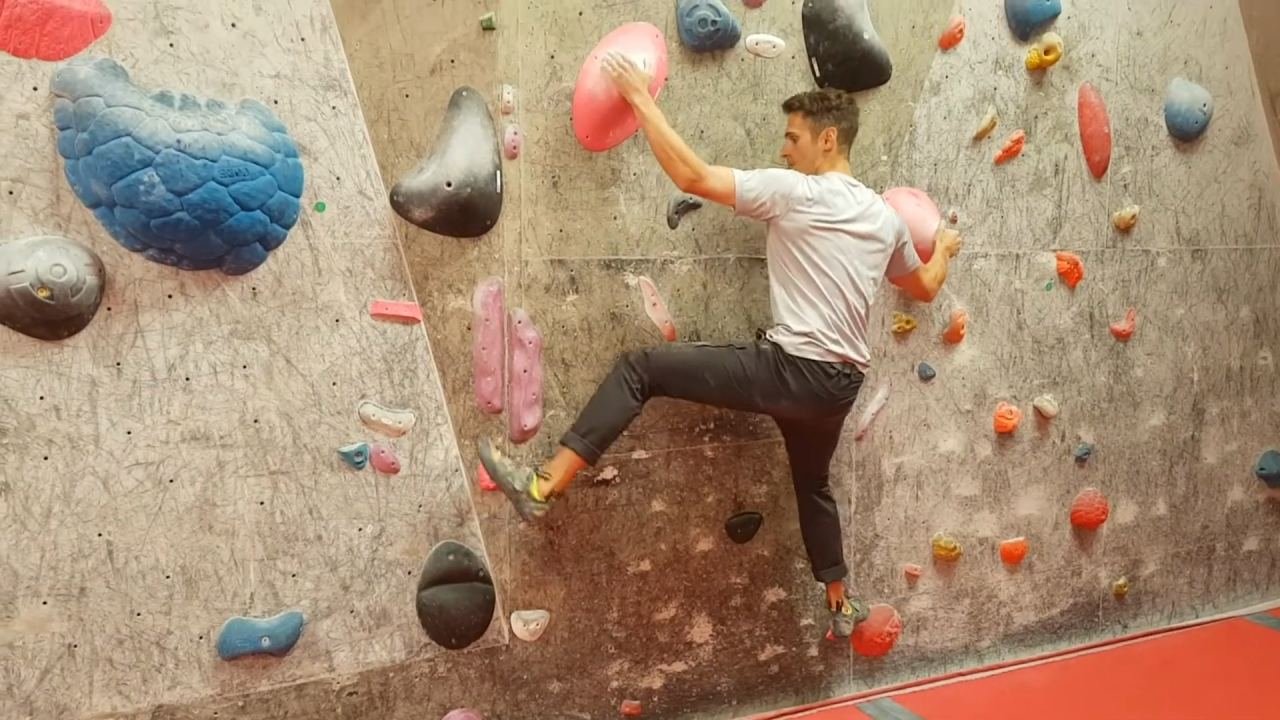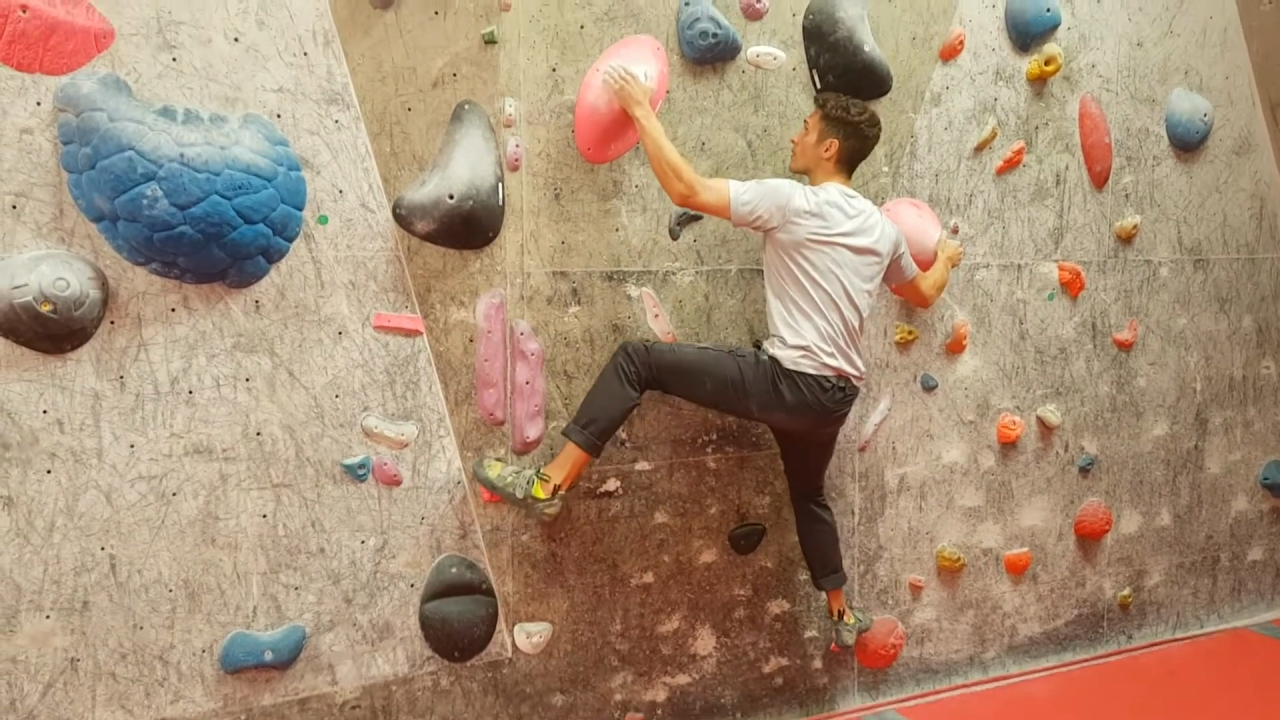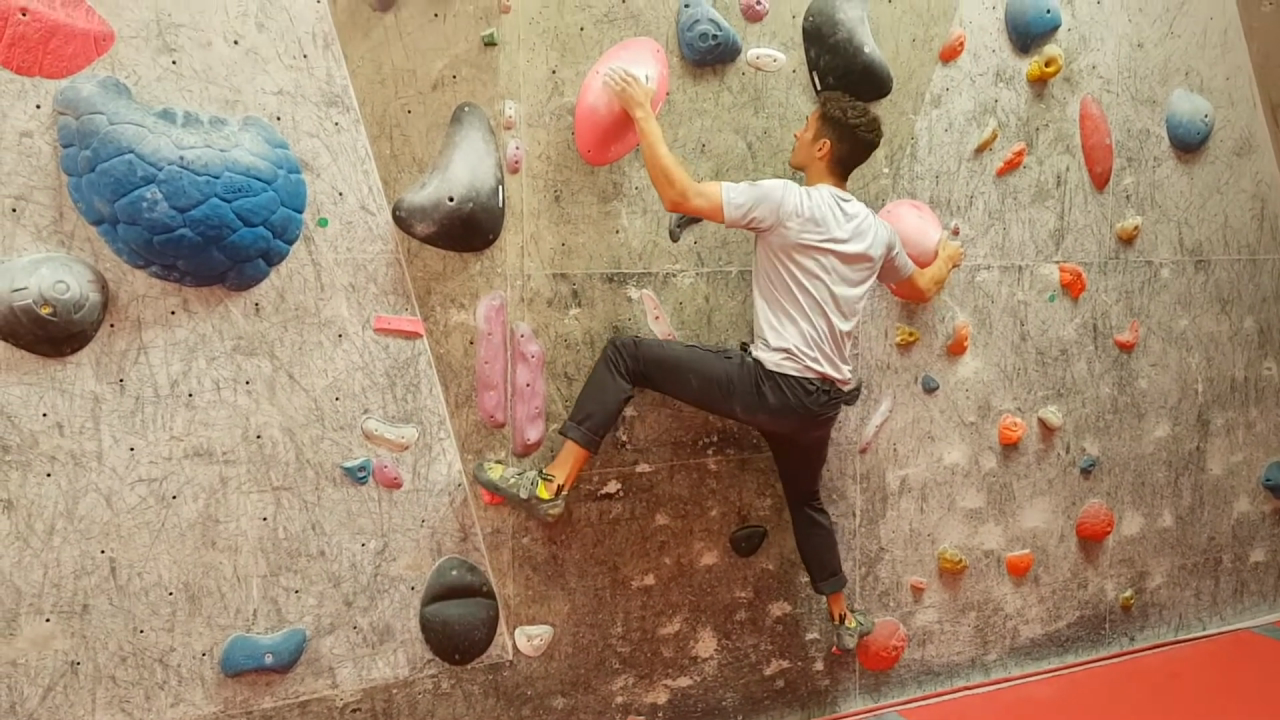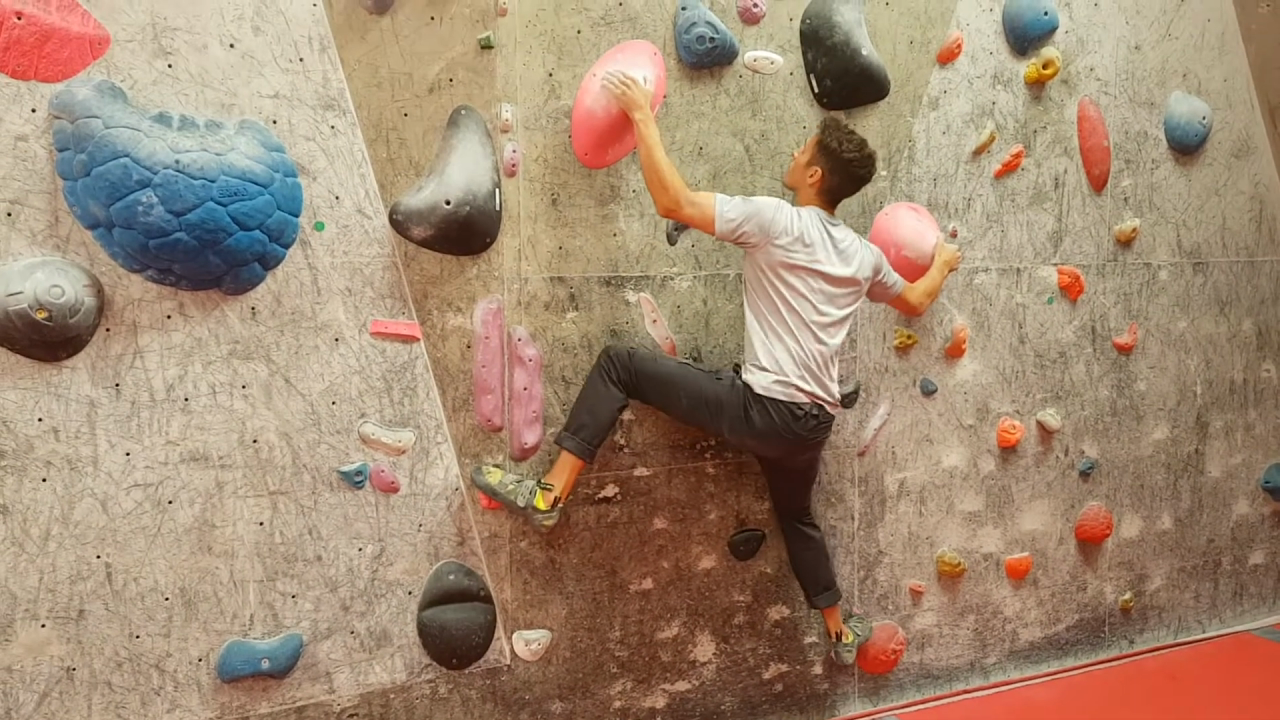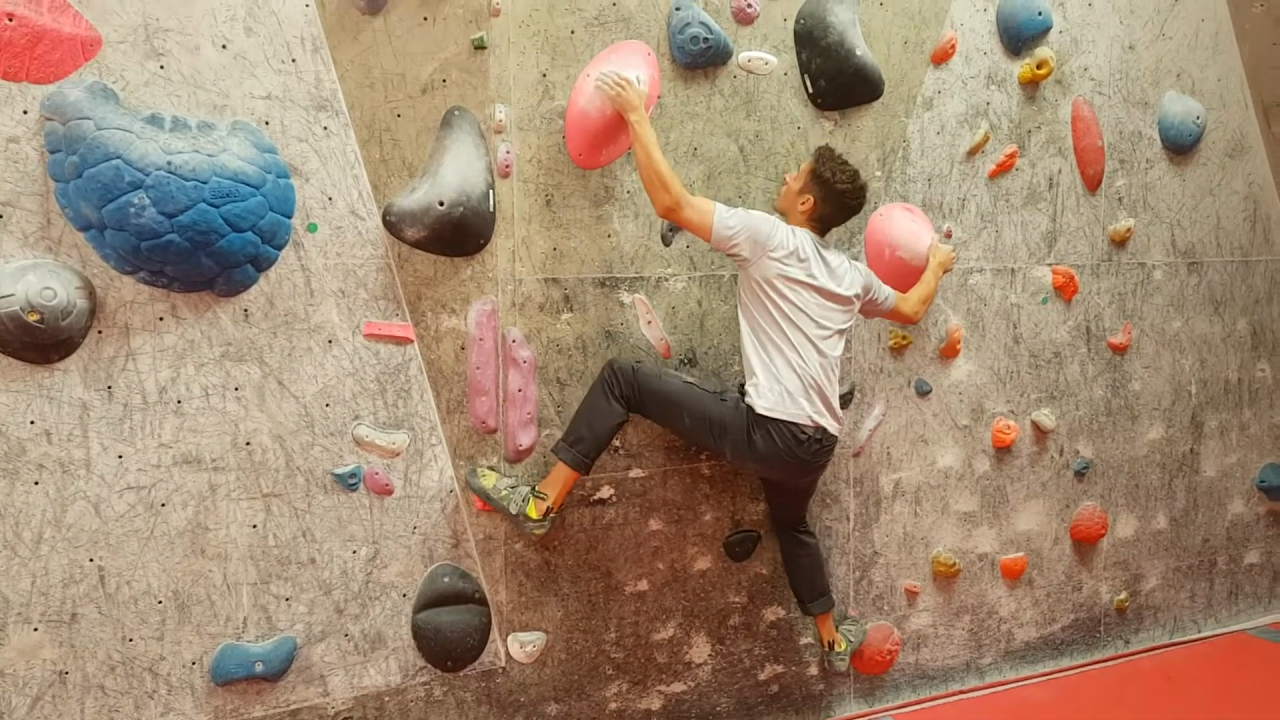
dt=0.3s
person 1, frame 1
left shoulder: (794, 191)
right shoulder: (886, 216)
left elbow: (692, 175)
right elbow: (925, 287)
left wrist: (641, 99)
right wrist: (944, 248)
left hip: (788, 368)
right hip: (839, 383)
left knee: (640, 365)
right knee: (813, 485)
left ankle: (545, 486)
right ankle: (841, 605)
person 1, frame 2
left shoulder: (792, 200)
right shoulder: (882, 228)
left elbow: (688, 190)
right elbow: (924, 294)
left wrist: (642, 112)
right wrist: (945, 259)
left hip: (785, 381)
right hip: (834, 395)
left knee: (637, 359)
right knee: (809, 494)
left ankle: (549, 484)
right ankle: (842, 615)
person 1, frame 3
left shoulder: (785, 201)
right shoulder: (876, 230)
left elbow: (678, 195)
right elbow: (921, 288)
left wrist: (642, 113)
right wrist: (946, 258)
left hip: (770, 384)
right hip: (823, 399)
left knee: (625, 354)
right knee: (806, 499)
left ankle: (552, 483)
right ankle: (844, 618)
person 1, frame 4
left shoulder: (776, 221)
right shoulder: (864, 254)
left elbow: (673, 202)
right elbow: (915, 301)
left wrist: (642, 116)
right wrist: (942, 265)
left hip: (760, 408)
right hip: (811, 421)
left knee: (618, 364)
right knee: (796, 515)
left ankle: (549, 494)
right ankle: (840, 632)
person 1, frame 5
left shoulder: (771, 239)
right shoulder: (852, 275)
left elbow: (671, 202)
right elbow: (909, 308)
left wrist: (636, 115)
right wrist: (936, 266)
left hip: (766, 431)
right hip: (815, 444)
left knee: (622, 378)
right knee: (792, 524)
left ankle: (540, 503)
right ankle: (833, 639)
